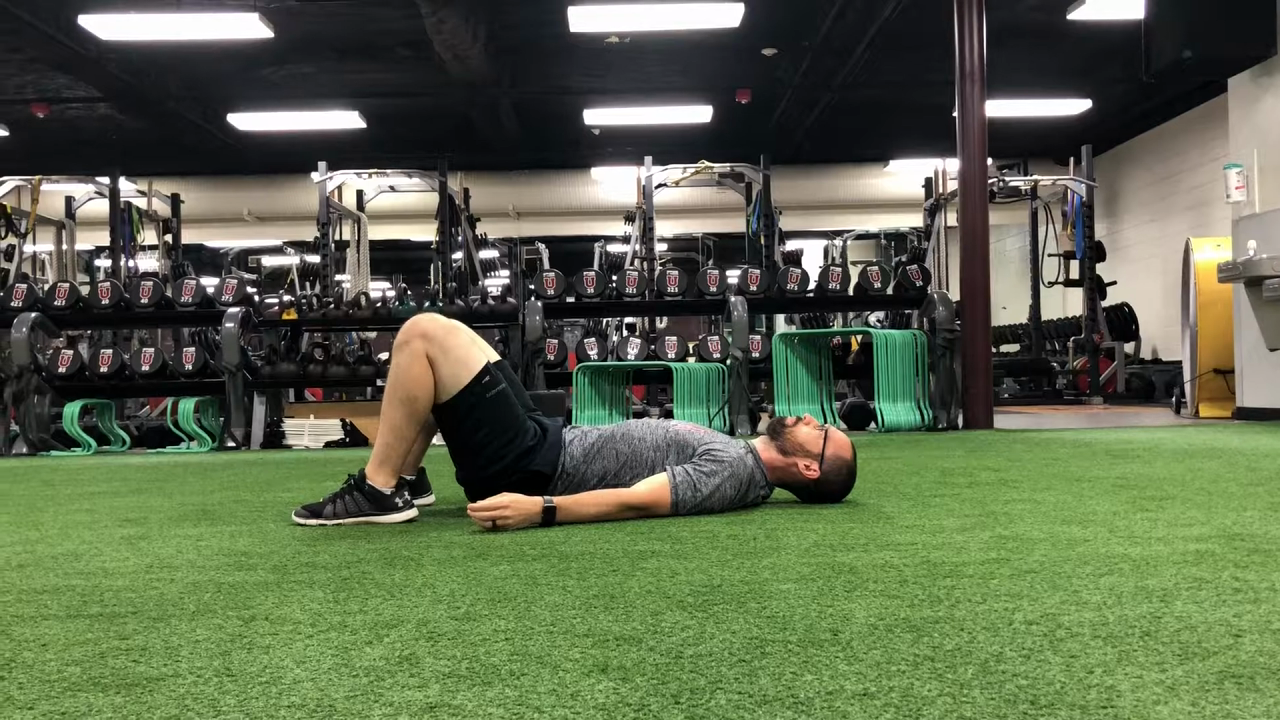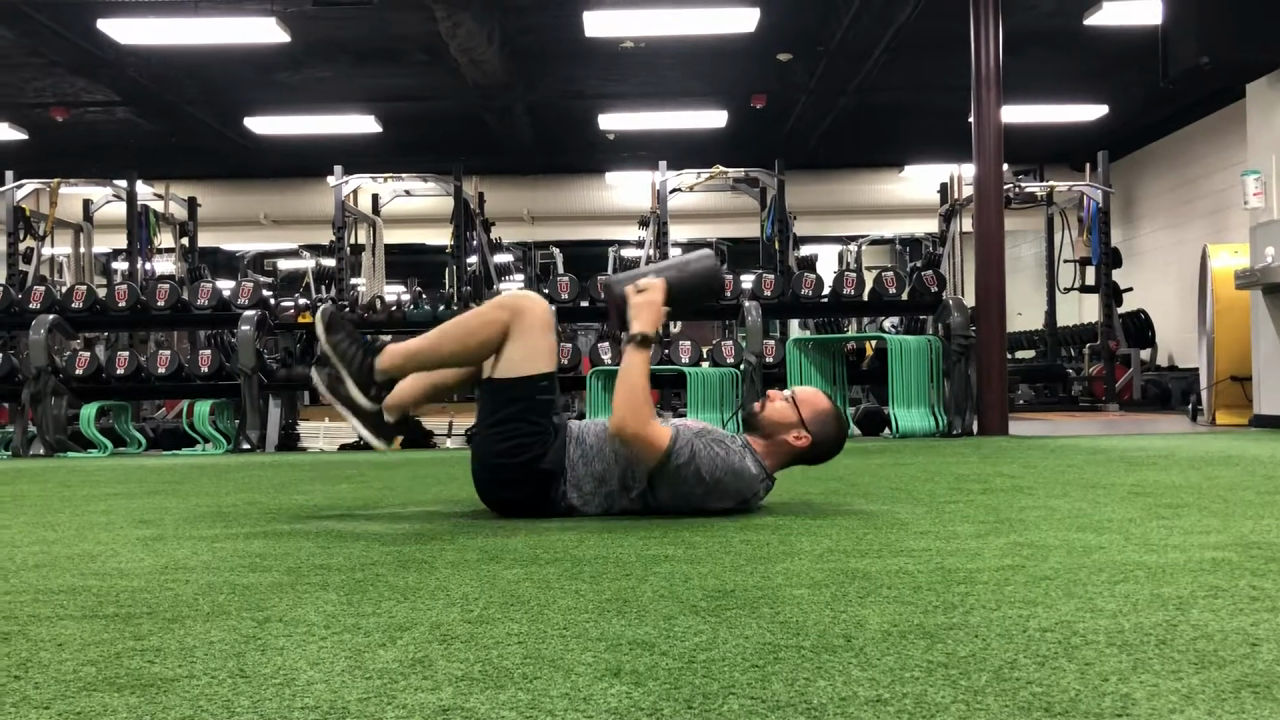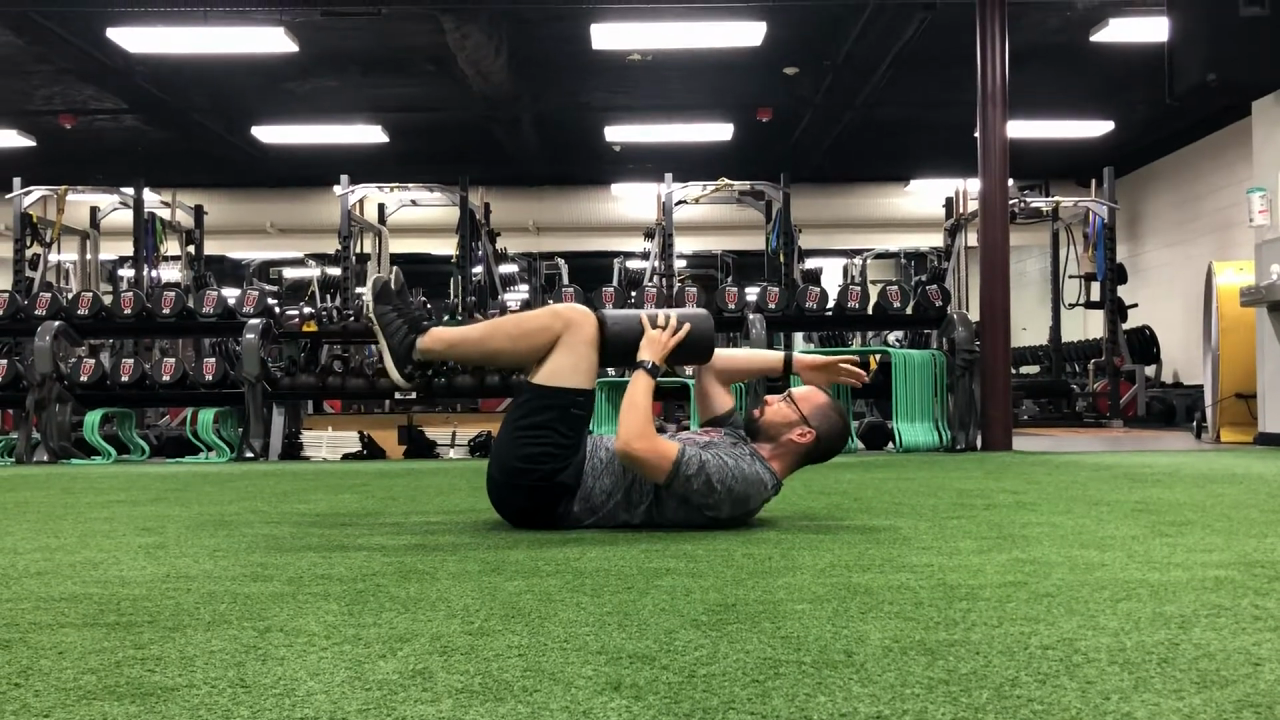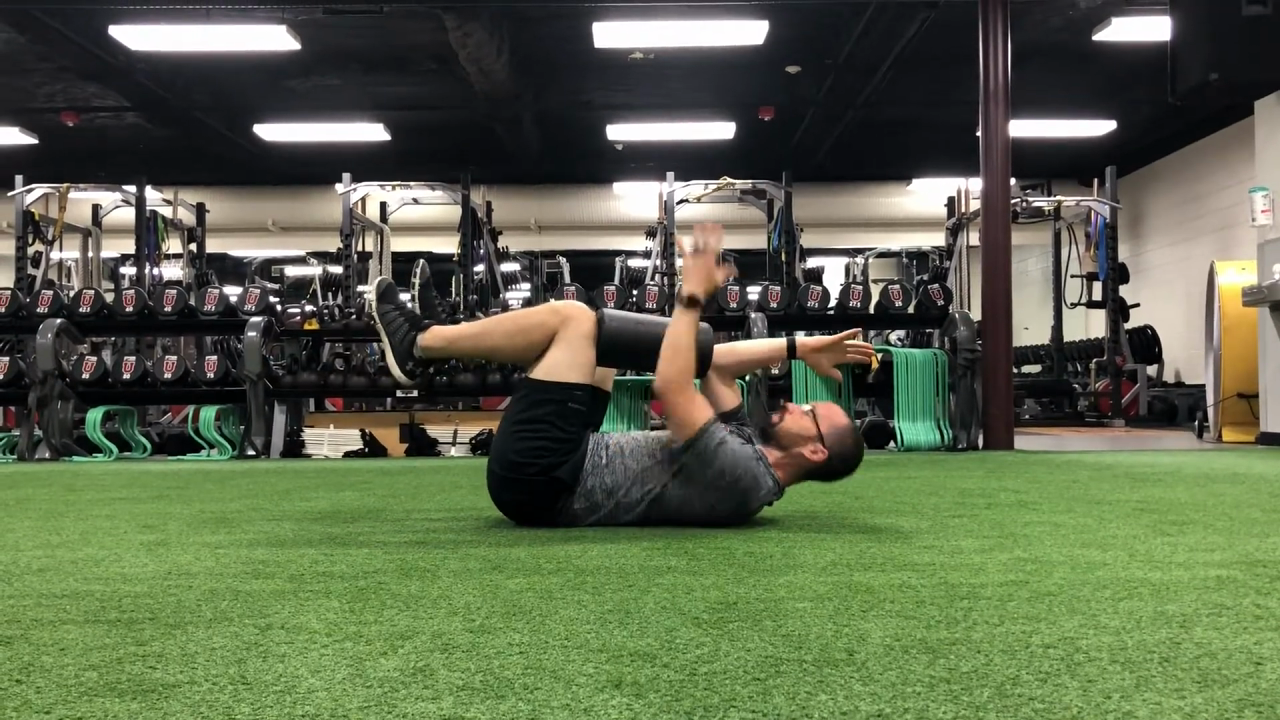
dt=1s
person 1, frame 1
left shoulder: (734, 471)
right shoulder: (735, 456)
left elbow: (634, 501)
left wrist: (537, 507)
left hip: (527, 468)
right hip: (551, 440)
left knee: (423, 333)
right knee: (442, 334)
left ankle: (379, 491)
right ankle: (405, 477)
person 1, frame 2
left shoulder: (731, 469)
right shoulder: (735, 457)
left elbow: (628, 426)
right elbow: (644, 424)
left wrist: (640, 332)
right wrist: (643, 335)
left hip: (527, 473)
right hip: (541, 467)
left knee: (524, 307)
right knee: (497, 336)
left ankle: (376, 370)
right ankle: (384, 410)
person 1, frame 3
left shoulder: (739, 478)
right shoulder: (740, 452)
left elbow: (633, 445)
right elbow: (711, 367)
left wrist: (648, 361)
right wrist: (794, 362)
left hip: (537, 482)
right hip: (547, 480)
left knee: (573, 321)
right knee: (565, 333)
left ankle: (418, 347)
right ankle: (425, 338)
person 1, frame 4
left shoulder: (739, 473)
right shoulder: (745, 447)
left elbow: (670, 388)
right elbow: (714, 364)
left wrist: (692, 297)
right wrist: (798, 346)
left hip: (536, 479)
right hip: (551, 479)
left knee: (573, 316)
right knee: (593, 337)
left ankle: (421, 341)
right ankle: (440, 336)
